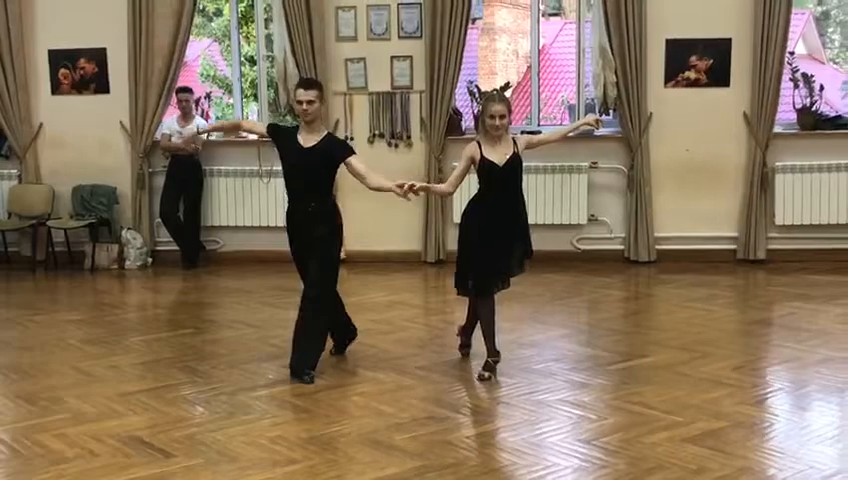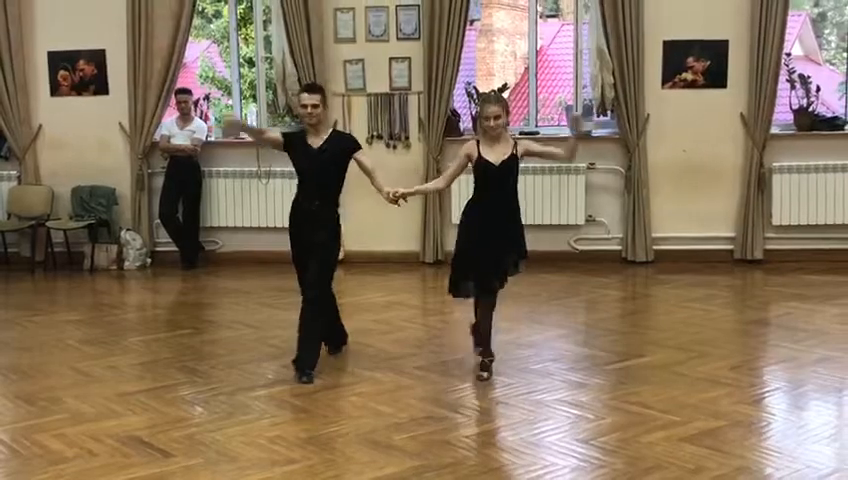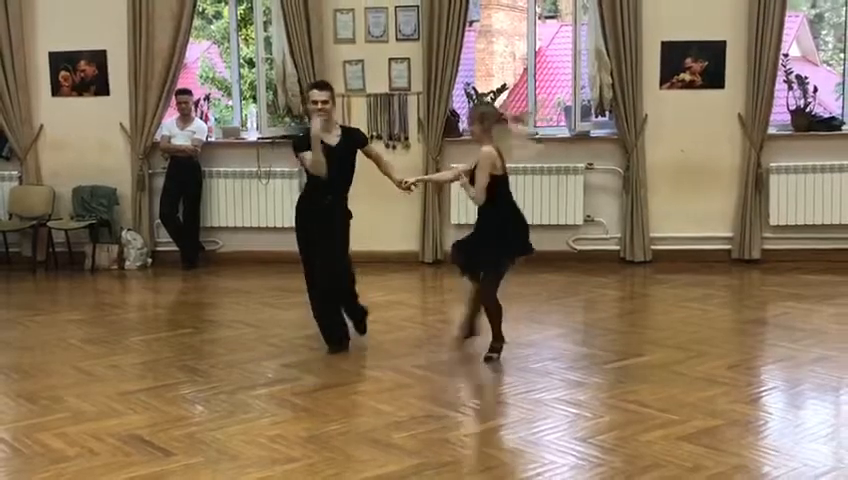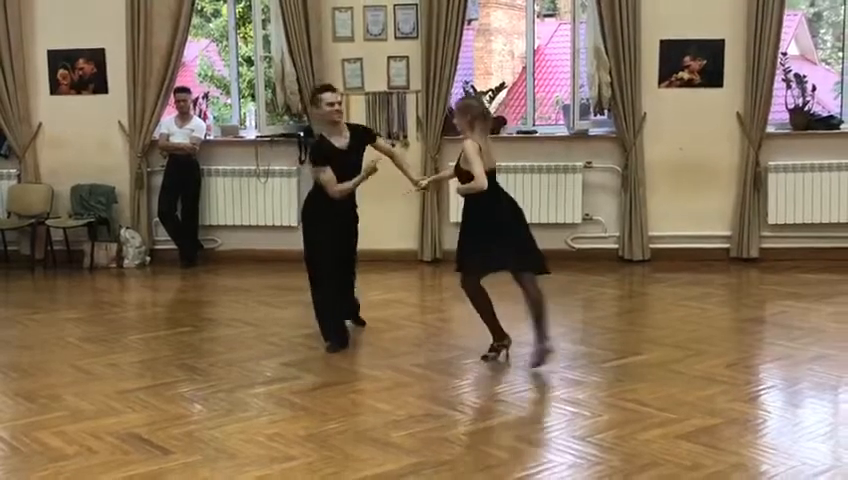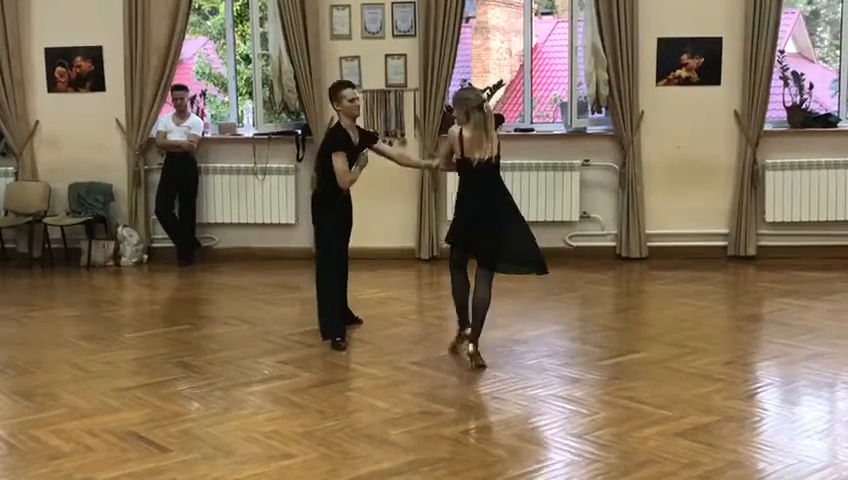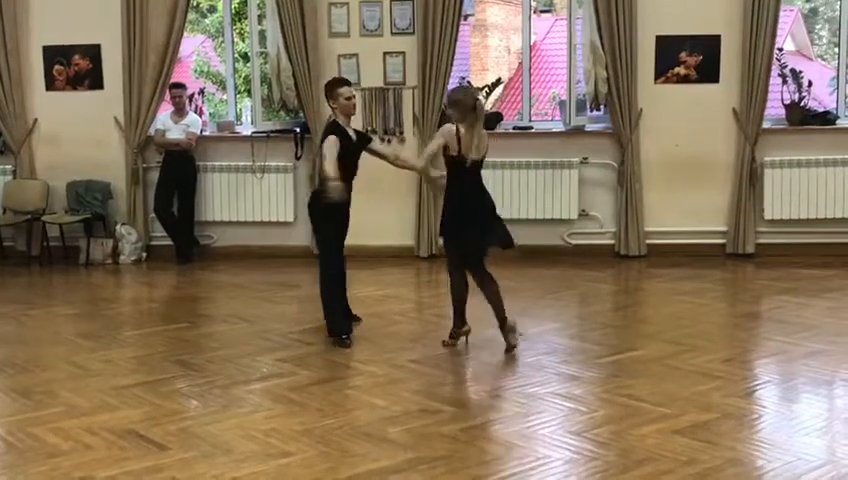
dt=0.3s
person 1, frame 1
left shoulder: (336, 145)
right shoulder: (284, 136)
left elbow: (368, 178)
right elbow: (242, 124)
left wrist: (392, 187)
right wrist: (200, 128)
left hip: (324, 221)
right hip: (297, 220)
left knee: (317, 290)
right knee: (321, 286)
left ankle: (303, 362)
right ankle: (343, 333)
person 1, frame 2
left shoulder: (343, 141)
right shoulder: (294, 140)
left elbow: (370, 170)
right elbow: (262, 135)
left wrist: (385, 191)
right wrist: (239, 124)
left hip: (326, 220)
right hip: (299, 218)
left knee: (315, 289)
right knee: (311, 287)
left ankle: (305, 361)
right ankle: (335, 337)
person 1, frame 3
left shoulder: (352, 135)
right shoulder: (302, 141)
left elbow: (376, 158)
right elbow: (319, 171)
left wrist: (396, 179)
right wrist: (316, 136)
left hip: (338, 211)
right hip: (310, 213)
left knee: (339, 269)
right knee: (318, 275)
left ankle: (356, 315)
right ankle: (335, 335)
person 1, frame 4
left shoulder: (360, 133)
right shoulder: (319, 148)
left elbow: (391, 153)
right elbow: (335, 191)
left wrist: (413, 179)
right wrist: (362, 175)
left hip: (347, 211)
right hip: (319, 214)
left knee: (346, 265)
right knee: (323, 270)
left ankle: (348, 309)
right ankle: (334, 333)
person 1, frame 5
left shoulder: (361, 134)
right shoulder: (336, 137)
left elbow: (395, 154)
right elbow: (345, 181)
left wrist: (427, 164)
right wrist: (361, 161)
left hip: (341, 205)
right hip: (328, 206)
left knee: (341, 260)
right knee: (330, 264)
left ankle: (341, 312)
right ankle: (334, 331)
person 1, frame 6
left shoulder: (356, 134)
right shoulder: (333, 132)
left elbow: (390, 156)
right elbow: (328, 155)
left wrist: (423, 170)
right wrist: (332, 180)
left hip: (340, 205)
right hip: (326, 205)
left knee: (336, 260)
right knee: (332, 263)
left ankle: (341, 312)
right ankle: (338, 328)
person 2, frame 1
left shoulder: (520, 143)
right shoulder: (474, 149)
left elbow: (555, 135)
right elbow: (448, 188)
left wrist: (582, 122)
right wrist: (423, 187)
left hip: (510, 223)
right hip: (481, 223)
left knee: (486, 284)
right knee: (483, 285)
left ankle: (467, 330)
right ankle: (491, 355)
person 2, frame 2
left shoulder: (519, 146)
right shoulder: (472, 148)
left elbow: (565, 155)
right elbow: (442, 182)
left wrist: (577, 130)
right wrist: (408, 191)
left hip: (506, 223)
right hip: (478, 222)
left knee: (491, 285)
right knee: (483, 286)
left ankle: (482, 340)
right ankle: (485, 353)
person 2, frame 3
left shoulder: (487, 152)
right shoulder: (488, 152)
left elbow: (478, 197)
right elbow: (458, 173)
left wrist: (468, 185)
right wrist: (418, 179)
left hip: (500, 228)
right hip: (497, 224)
left knee: (487, 287)
right knee: (479, 278)
left ankle: (497, 340)
right ankle: (470, 322)
person 2, frame 4
left shoulder: (470, 144)
right shoulder: (483, 142)
left elbow: (480, 184)
right elbow: (457, 171)
left wrist: (462, 188)
right wrist: (432, 179)
left hip: (483, 221)
right hip: (501, 217)
left knee: (470, 282)
right knee: (525, 274)
left ankle: (499, 338)
right ankle: (541, 338)
person 2, frame 5
left shoulder: (455, 133)
right shoulder: (493, 136)
left elbow: (444, 163)
left hip: (470, 212)
right hip: (498, 211)
left knee: (458, 267)
right knee: (484, 277)
left ankle: (464, 327)
right ankle: (473, 341)
person 2, frame 6
left shoulder: (449, 130)
right shoulder: (482, 136)
left elbow: (424, 159)
right wrist: (448, 177)
left hip: (459, 207)
right hip: (479, 206)
left knee: (457, 268)
right knee: (476, 268)
left ankle: (460, 325)
right ankle: (504, 325)
person 3, frame 1
left shoulder: (200, 124)
right shoulder: (169, 122)
left elbow: (195, 150)
right elbow: (163, 145)
left wrist: (173, 147)
right wrist: (184, 145)
left hip: (192, 167)
right hip: (174, 167)
left knee: (191, 213)
right knee: (166, 211)
left ankle: (191, 254)
right ankle: (192, 246)
person 3, frame 2
left shoulder: (200, 125)
right shoulder: (168, 123)
left elbow: (194, 151)
right elbow: (162, 146)
left wrist: (172, 148)
right wrist: (183, 147)
left hip: (190, 169)
right hip: (173, 169)
left knee: (190, 214)
right knee: (165, 212)
left ankle: (190, 254)
right ankle: (190, 247)
person 3, frame 3
left shoulder: (200, 126)
right shoulder: (168, 124)
left elbow: (194, 151)
right elbow: (162, 146)
left wrist: (172, 148)
right wrist: (182, 147)
left hip: (191, 169)
right hip: (174, 169)
left knee: (191, 214)
right knee: (166, 212)
left ankle: (190, 255)
right ankle: (191, 247)
person 3, frame 4
left shoulder: (199, 124)
right shoulder: (167, 122)
left elbow: (193, 149)
right elbow: (161, 144)
left wrist: (171, 147)
right wrist: (182, 145)
left hip: (189, 168)
right hip: (172, 167)
left knee: (189, 212)
right knee: (164, 210)
left ankle: (189, 252)
right ankle: (190, 245)
person 3, frame 5
left shoulder: (196, 121)
right shoulder: (164, 119)
left elbow: (190, 147)
right elbow: (158, 142)
left wrist: (169, 144)
right wrist: (179, 143)
left hip: (187, 165)
right hip: (170, 164)
left knee: (187, 210)
right knee: (162, 208)
left ankle: (186, 251)
right ankle: (187, 243)
person 3, frame 6
left shoulder: (194, 119)
right shoulder: (162, 117)
left elbow: (189, 145)
right elbow: (157, 140)
left wrist: (167, 143)
right wrist: (178, 141)
left hip: (185, 163)
right hip: (168, 162)
left knee: (185, 208)
right knee: (160, 206)
left ankle: (185, 248)
right ankle: (185, 241)
